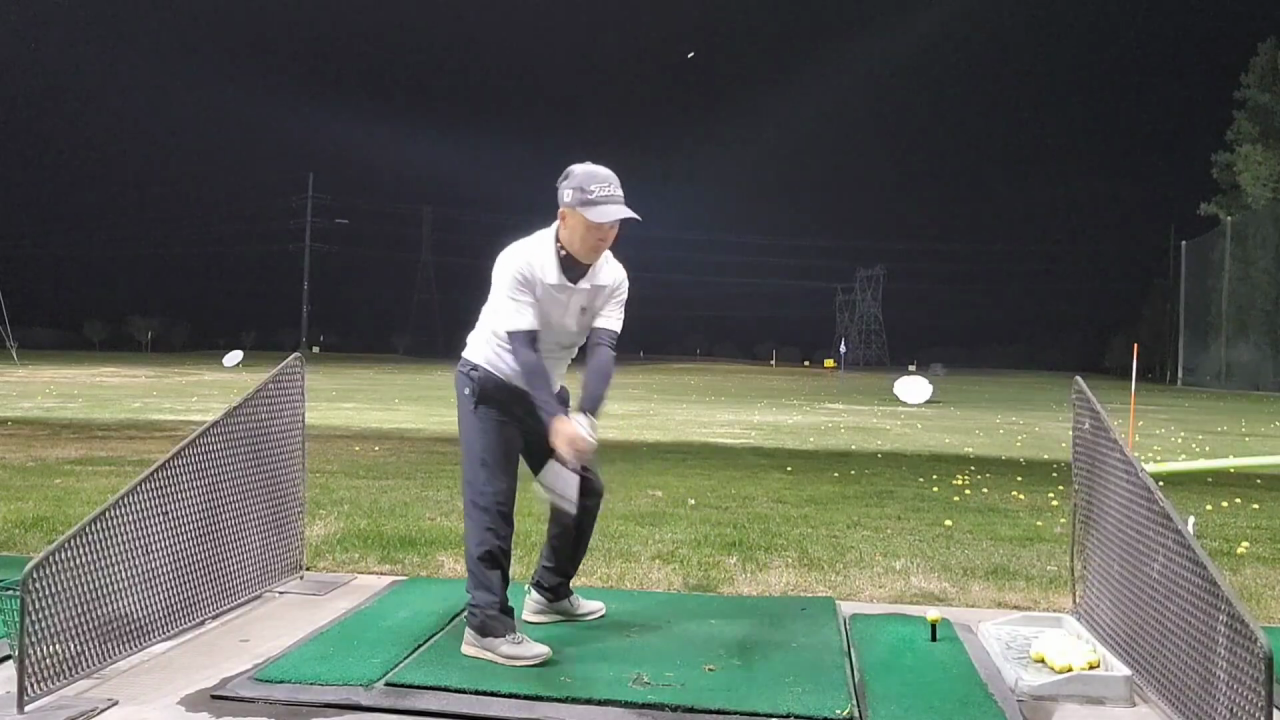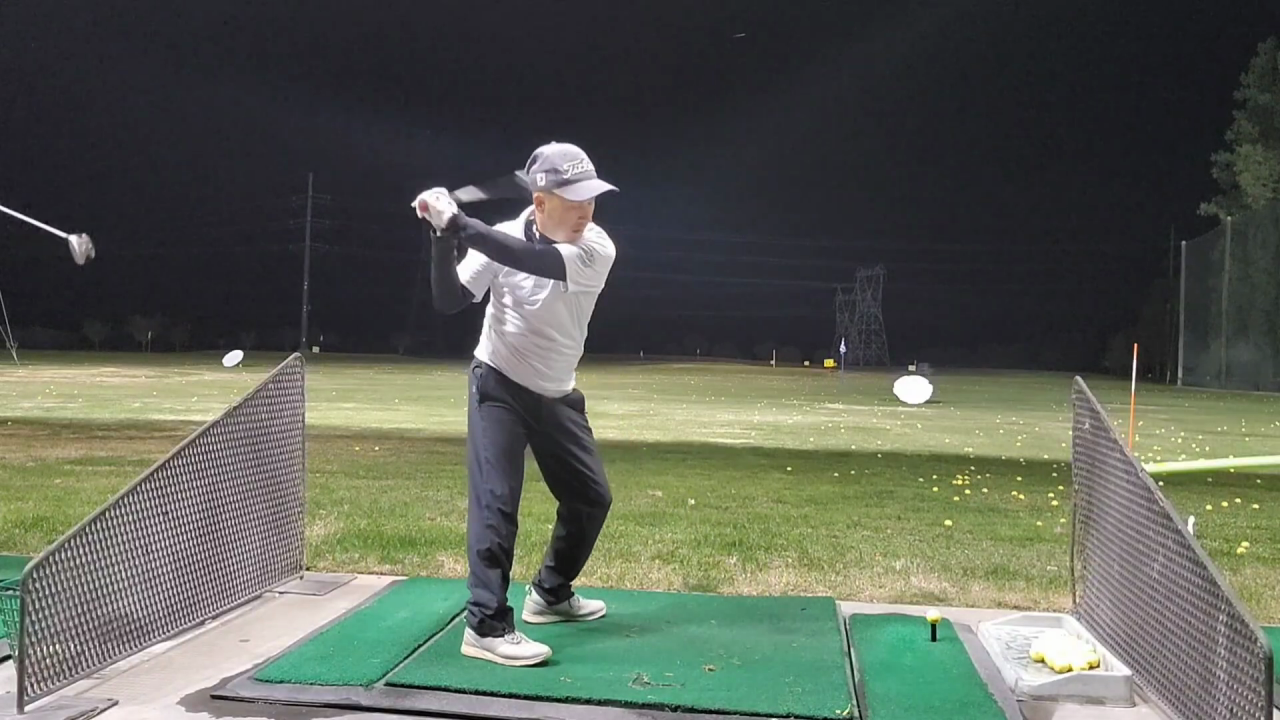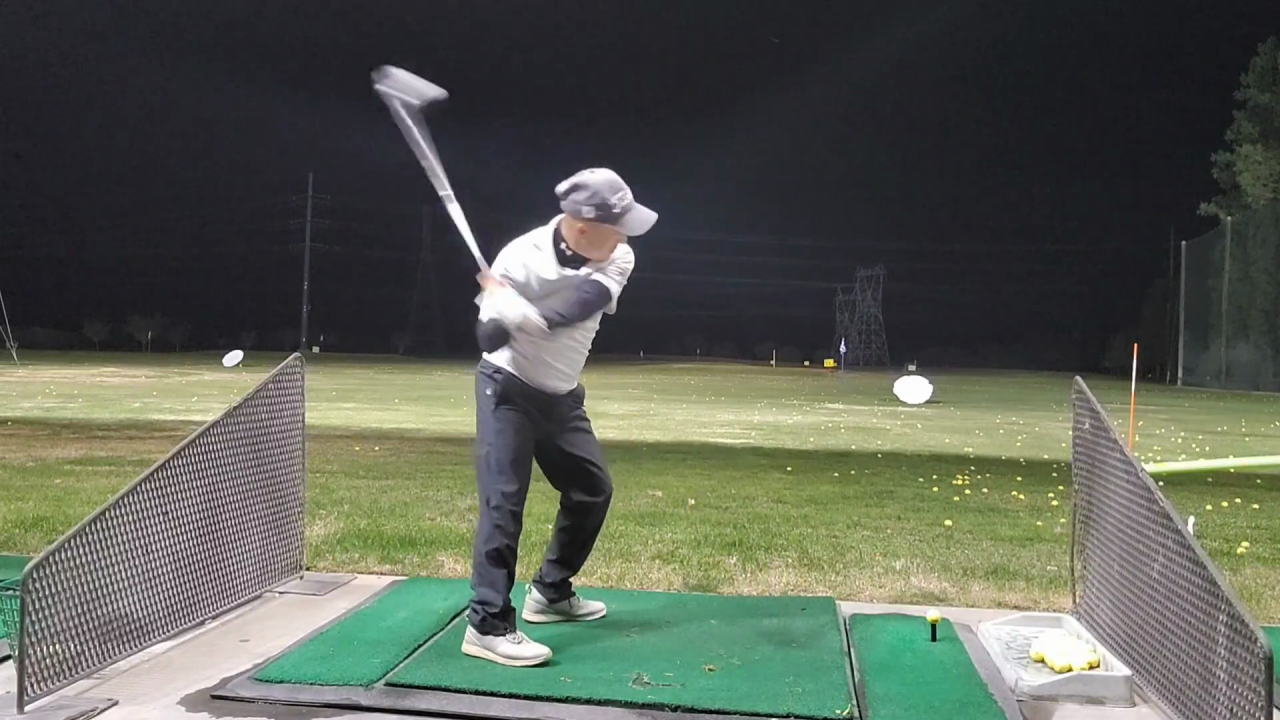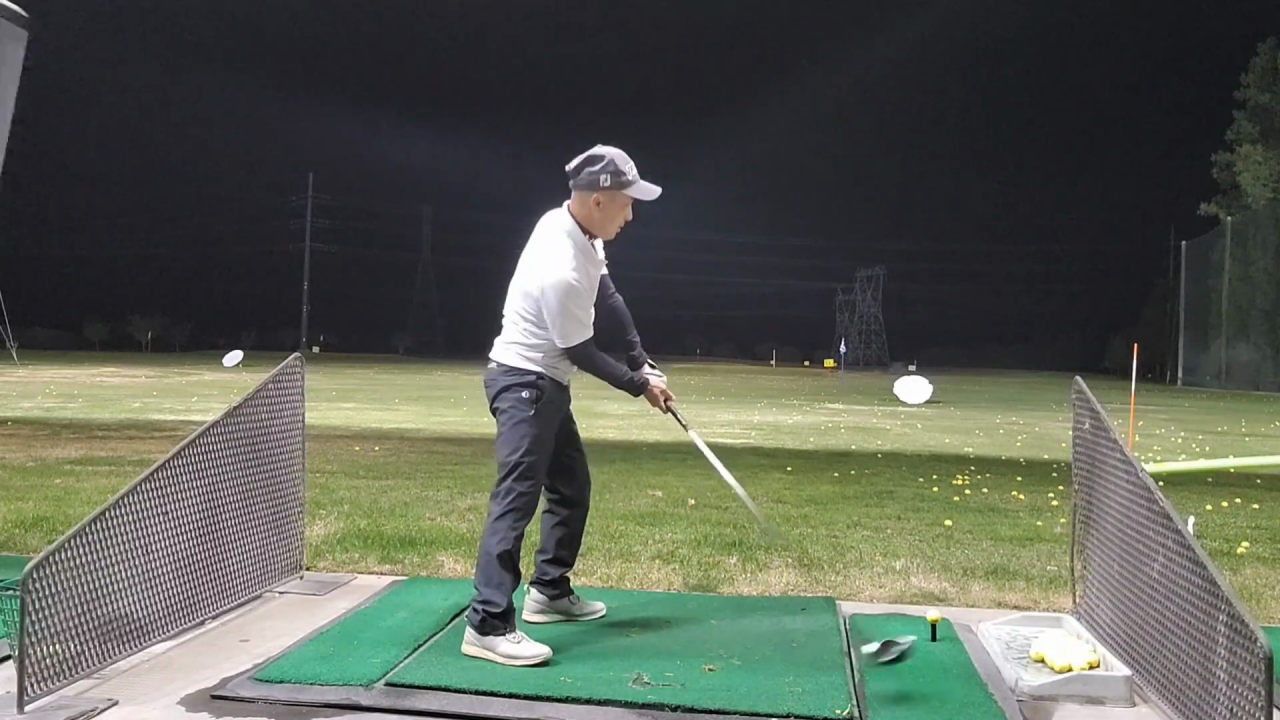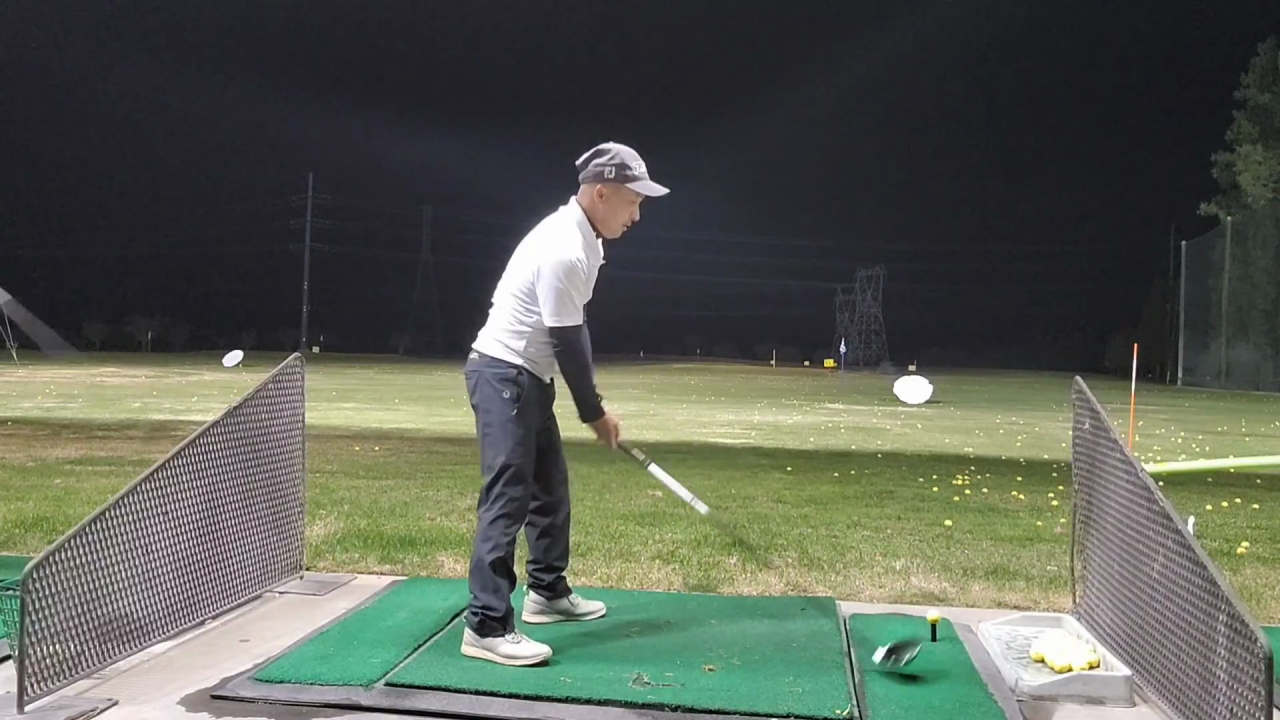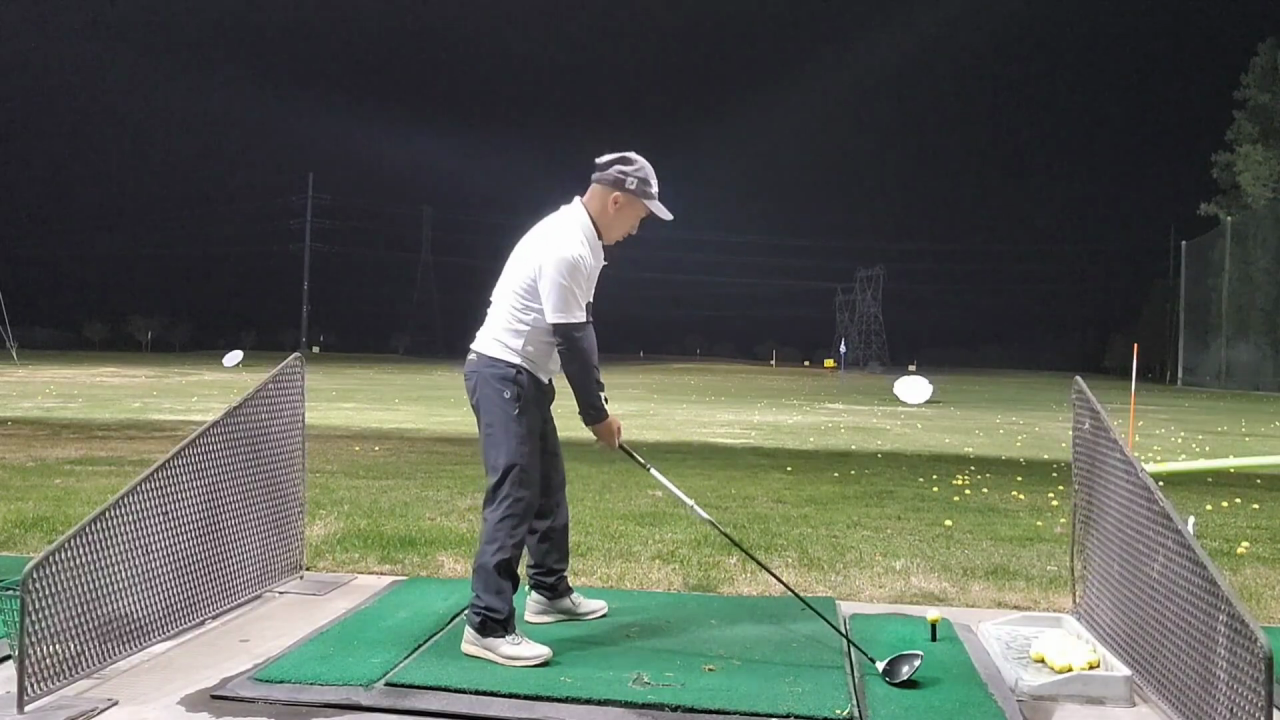
dt=0.5s
person 1, frame 1
left shoulder: (611, 275)
right shoulder: (520, 261)
left elbow: (601, 350)
right elbow: (524, 349)
left wrist: (583, 417)
right wrist: (556, 419)
left hip: (542, 392)
right hip: (490, 383)
left knee: (584, 488)
right knee: (492, 497)
left ankle: (549, 592)
right ankle: (486, 626)
person 1, frame 2
left shoulder: (598, 250)
right shoulder: (498, 237)
left elbow: (528, 260)
right elbow: (449, 302)
left wrist: (455, 223)
right wrist: (443, 237)
left hip: (557, 395)
right hip: (498, 386)
left knee: (591, 497)
right knee: (496, 499)
left ankle: (550, 594)
right ankle: (486, 625)
person 1, frame 3
left shoulder: (617, 258)
right shoulder: (520, 258)
left elbow: (581, 305)
right elbow: (490, 340)
left wrist: (530, 316)
right wrist: (499, 317)
left hip: (562, 394)
right hip: (509, 386)
left knee: (592, 491)
right knee: (504, 499)
left ankle: (550, 592)
right ankle: (488, 624)
person 1, frame 4
left shoulder: (567, 226)
right shoulder: (563, 271)
left elbow: (607, 298)
right elbow: (581, 353)
left wrist: (643, 363)
right wrist: (639, 386)
left hip: (541, 381)
right hip: (524, 382)
left knee: (571, 486)
right knee: (517, 495)
left ankle: (549, 591)
right ankle: (487, 625)
person 1, frame 5
left shoulder: (576, 234)
right shoulder: (565, 251)
left elbow: (570, 332)
right elbow: (566, 342)
left wrist: (592, 400)
right wrist: (593, 411)
left hip: (526, 375)
right hip: (504, 373)
left knee: (550, 486)
right knee: (508, 495)
left ankle: (547, 591)
right ankle: (486, 625)
person 1, frame 6
left shoulder: (579, 236)
right shoulder: (566, 248)
left elbow: (580, 330)
right elbow: (570, 339)
left wrist: (595, 402)
right wrist: (596, 413)
left hip: (526, 376)
right hip: (504, 374)
left knee: (547, 485)
right knee: (514, 493)
left ankle: (549, 591)
right ankle: (487, 625)
